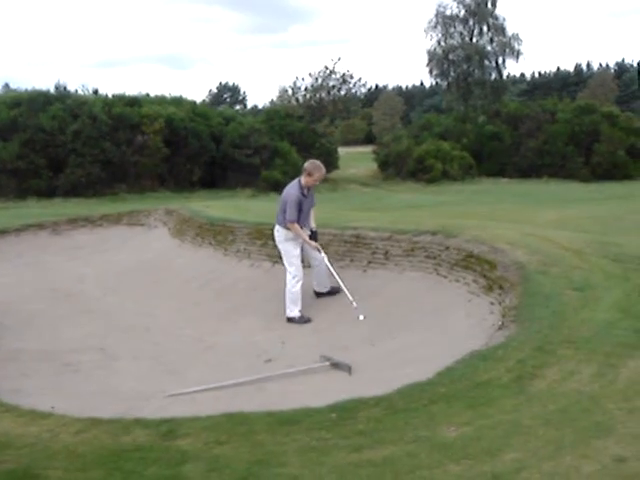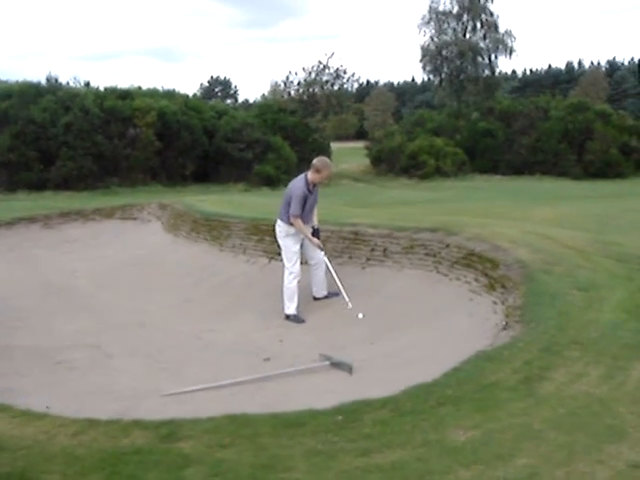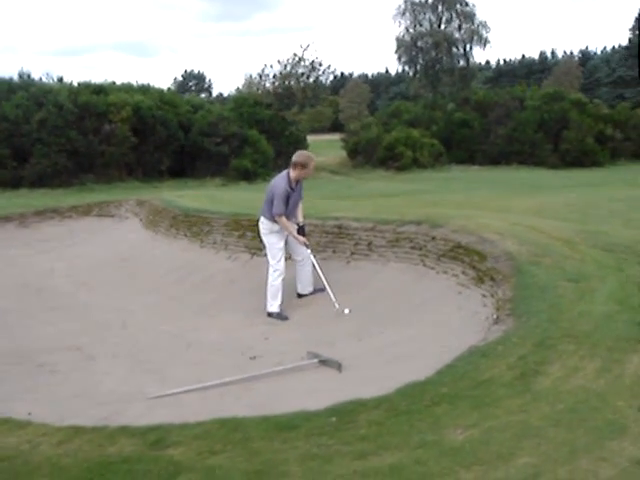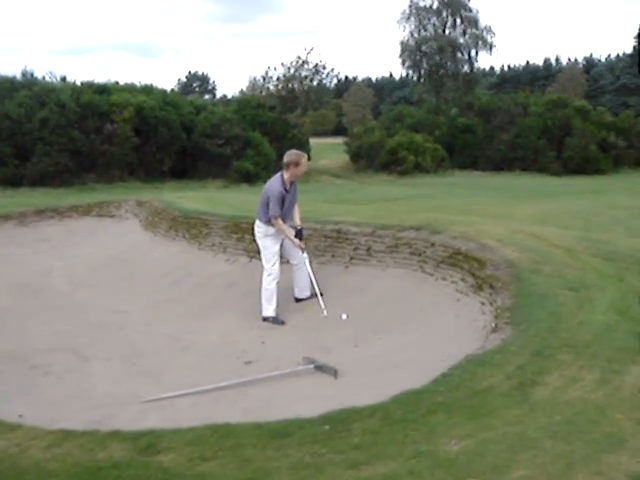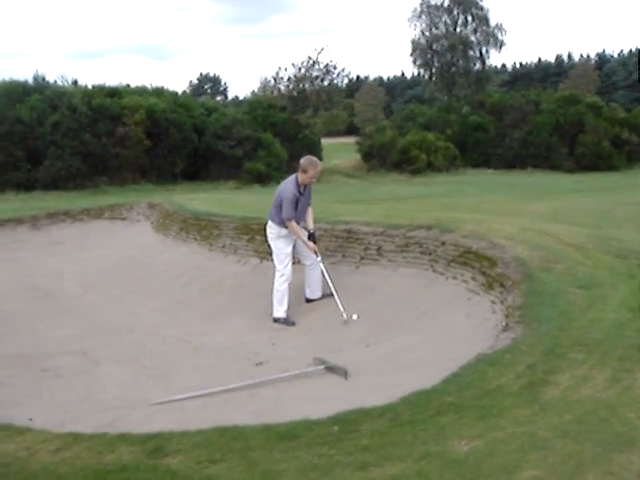
dt=0.7s
person 1, frame 1
left shoulder: (309, 187)
right shoulder: (293, 194)
right elbow: (291, 224)
left wrist: (313, 229)
right wrist: (308, 241)
left hip: (303, 230)
right hip: (286, 235)
left knee: (319, 260)
right knee: (295, 274)
left ankle: (322, 288)
right ankle: (293, 313)
person 1, frame 2
left shoulder: (314, 183)
right shoulder: (299, 189)
right elbow: (294, 218)
left wrist: (315, 226)
right wrist: (311, 238)
left hip: (304, 226)
right hip: (288, 230)
left knee: (318, 260)
right knee: (293, 270)
left ankle: (320, 293)
right ankle: (290, 311)
person 1, frame 3
left shoulder: (298, 180)
right shoulder: (281, 187)
left elbow: (298, 202)
right elbow: (278, 217)
left wrist: (301, 224)
right wrist: (295, 236)
left hip: (287, 223)
right hip: (271, 226)
left knee: (304, 255)
right knee: (277, 267)
left ankle: (305, 289)
right ankle: (273, 308)
person 1, frame 4
left shoulder: (292, 181)
right shoulder: (275, 189)
left elbow: (294, 204)
right elbow: (275, 220)
left wrist: (298, 228)
right wrist: (292, 240)
left hip: (283, 226)
right hip: (267, 230)
left knee: (300, 259)
right knee: (272, 271)
left ankle: (302, 294)
right ankle: (268, 313)
person 1, frame 5
left shoulder: (307, 184)
right shoulder: (289, 191)
left elbow: (308, 207)
right elbow: (289, 222)
left wrist: (311, 231)
right wrist: (306, 242)
left hip: (296, 227)
right hip: (279, 231)
left knee: (312, 260)
right knee: (284, 272)
left ankle: (313, 294)
right ankle: (279, 313)
